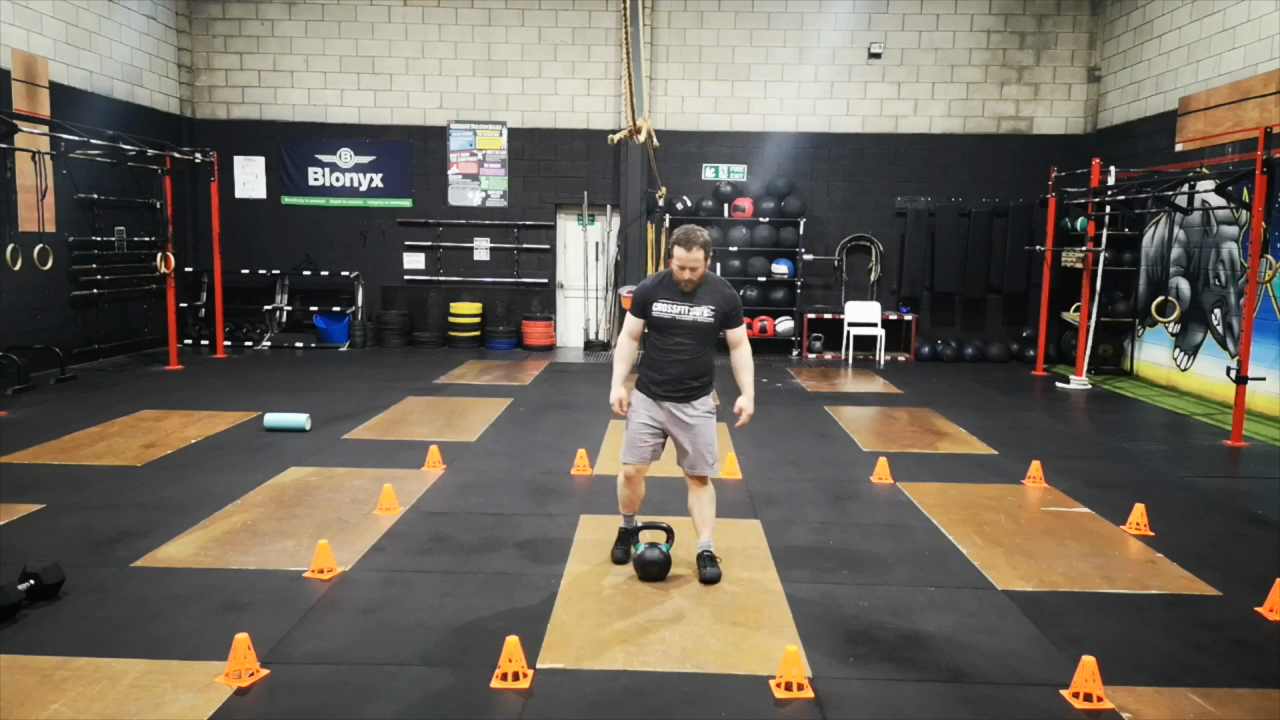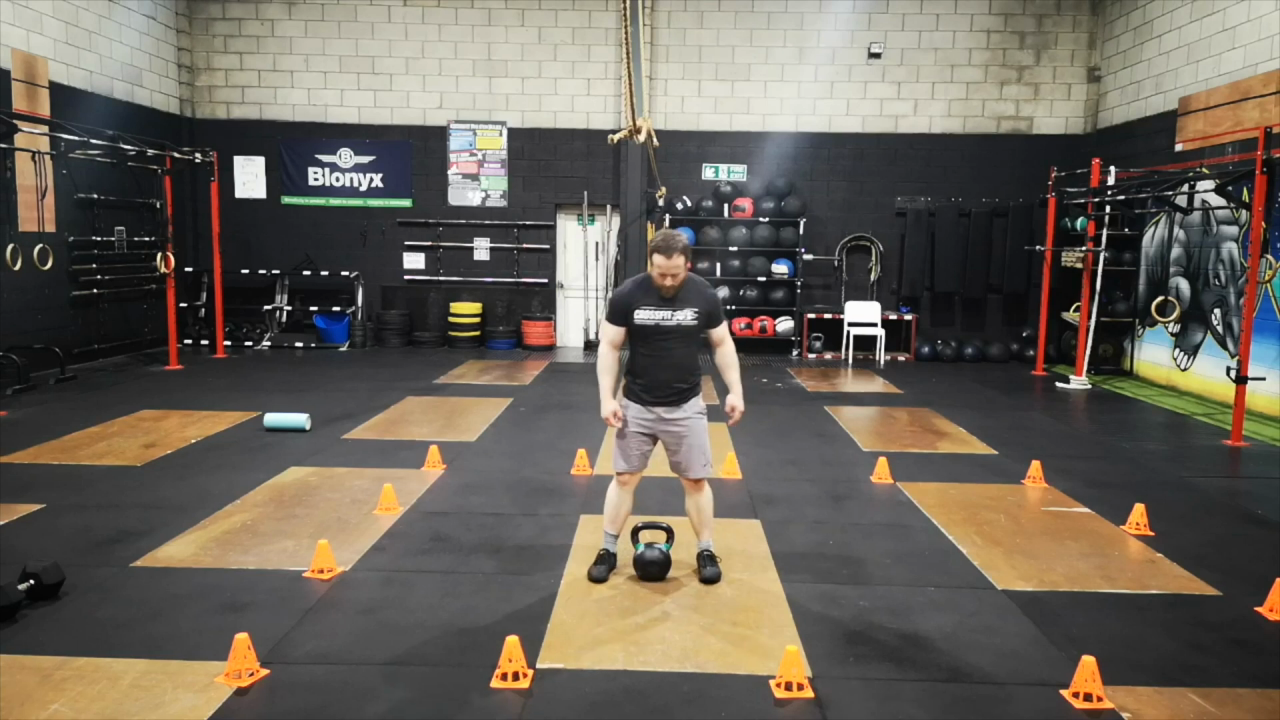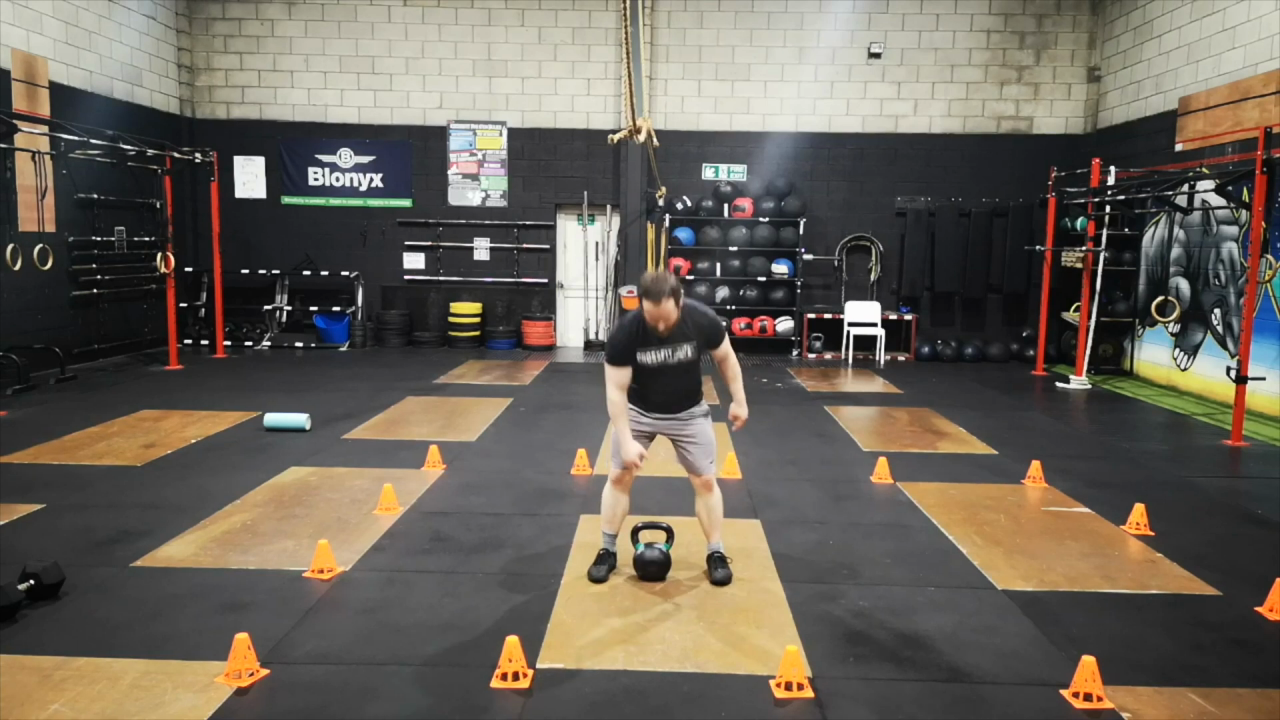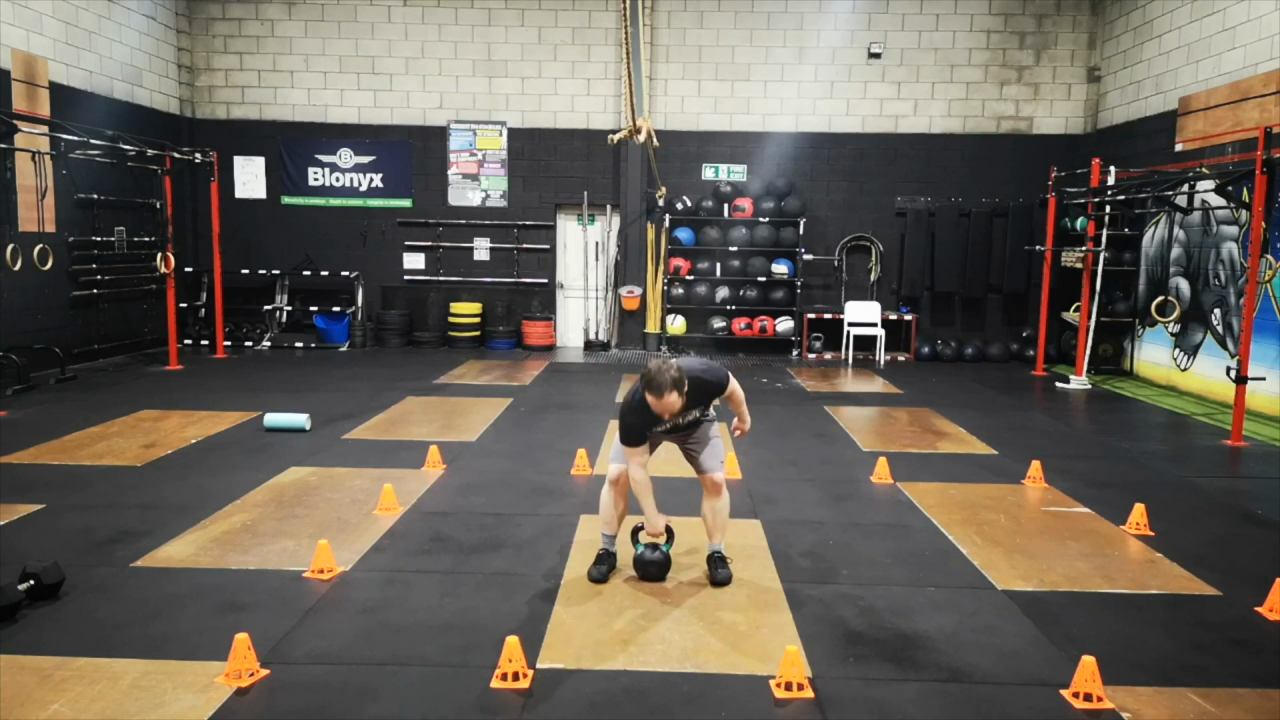
dt=0.4s
person 1, frame 1
left shoulder: (723, 295)
right shoulder: (649, 289)
left elbow: (739, 346)
right elbow: (628, 337)
left wrist: (746, 393)
right wrist: (618, 384)
left hip: (695, 403)
right hip: (647, 398)
left knee: (699, 476)
right knee: (632, 471)
left ankle: (705, 551)
right ankle: (628, 530)
person 1, frame 2
left shoulder: (704, 295)
right shoulder: (628, 295)
left elbow: (722, 345)
right elbow: (609, 347)
left wrist: (735, 391)
right wrist: (607, 397)
left hip: (686, 406)
right hip: (636, 406)
left knee: (696, 480)
right knee: (625, 478)
left ankle: (706, 552)
right ankle: (608, 550)
person 1, frame 3
left shoulder: (703, 320)
right shoulder: (624, 332)
left elbow: (725, 357)
right elbow: (616, 389)
left wrist: (739, 400)
right wrist: (625, 440)
left hip: (689, 411)
right hip: (639, 411)
left knee: (705, 479)
right knee: (619, 475)
left ankle: (716, 553)
right ankle: (607, 550)
person 1, frame 4
left shoulder: (707, 376)
right shoulder: (633, 409)
left elbow: (732, 388)
right elbow: (637, 468)
left wrist: (743, 416)
right wrist: (651, 516)
left hip: (696, 422)
right hip: (645, 428)
left knee: (715, 480)
right knee: (617, 476)
left ankle: (716, 554)
right ankle: (607, 552)
